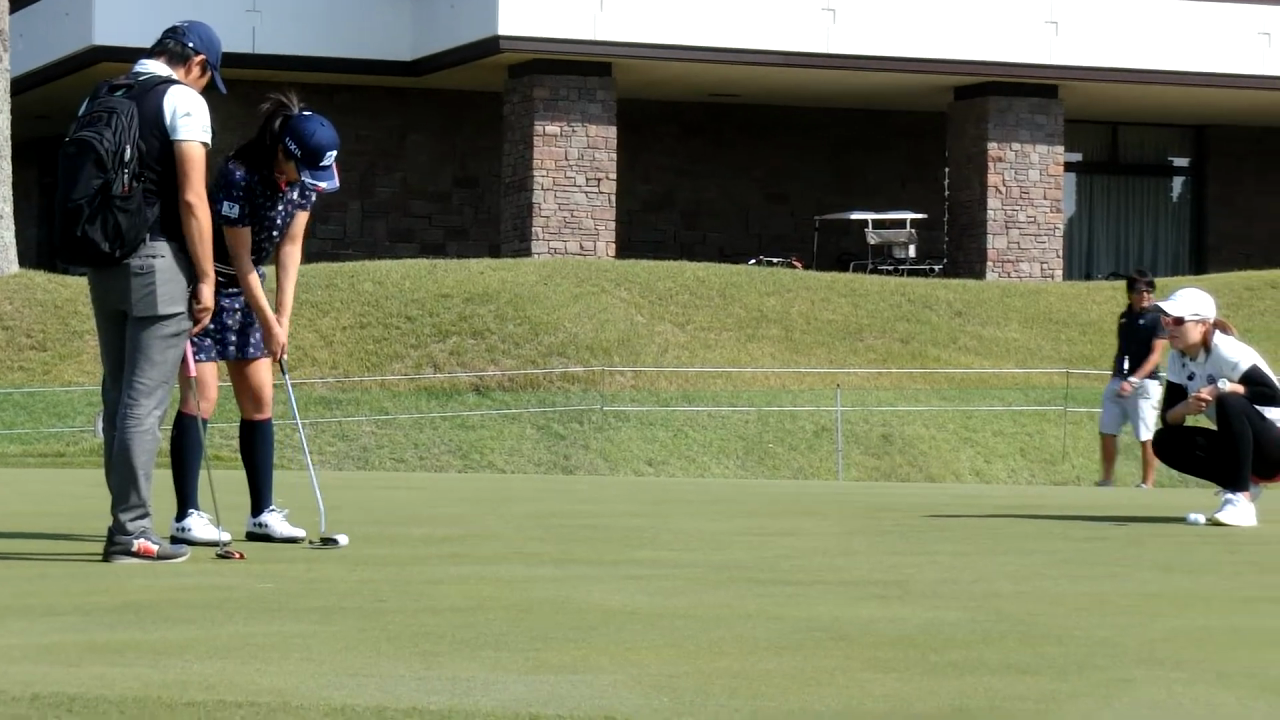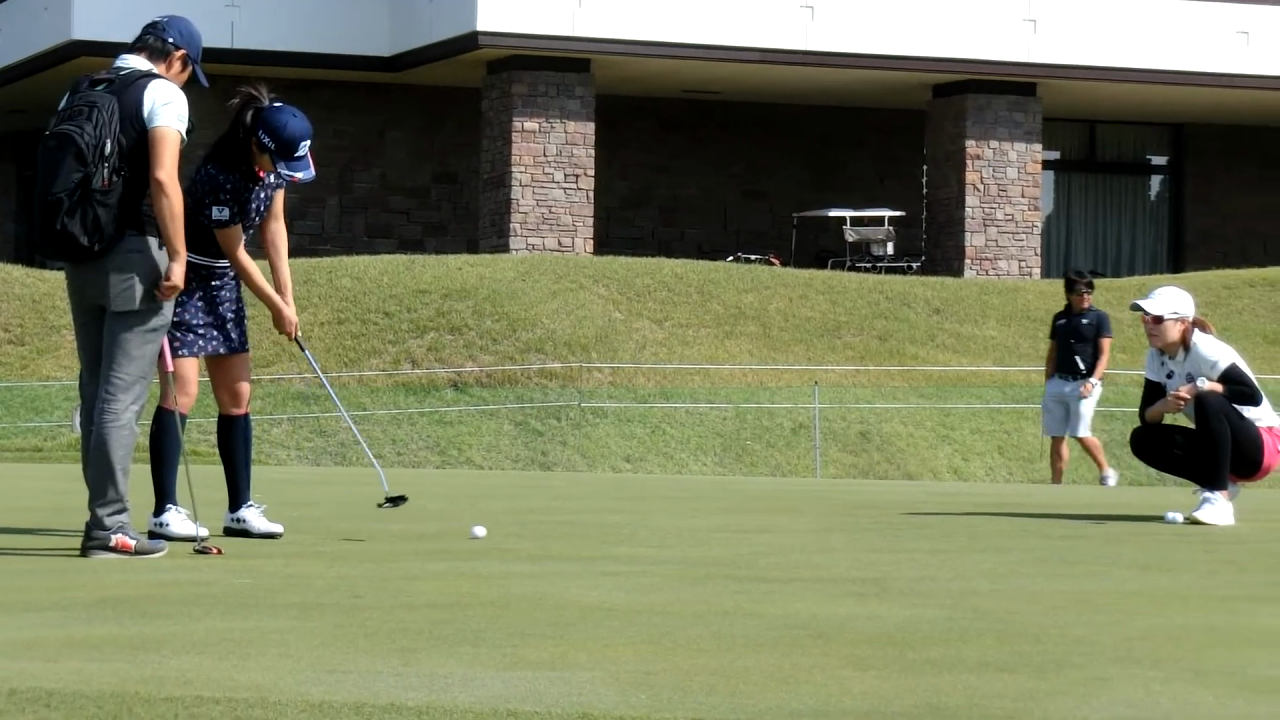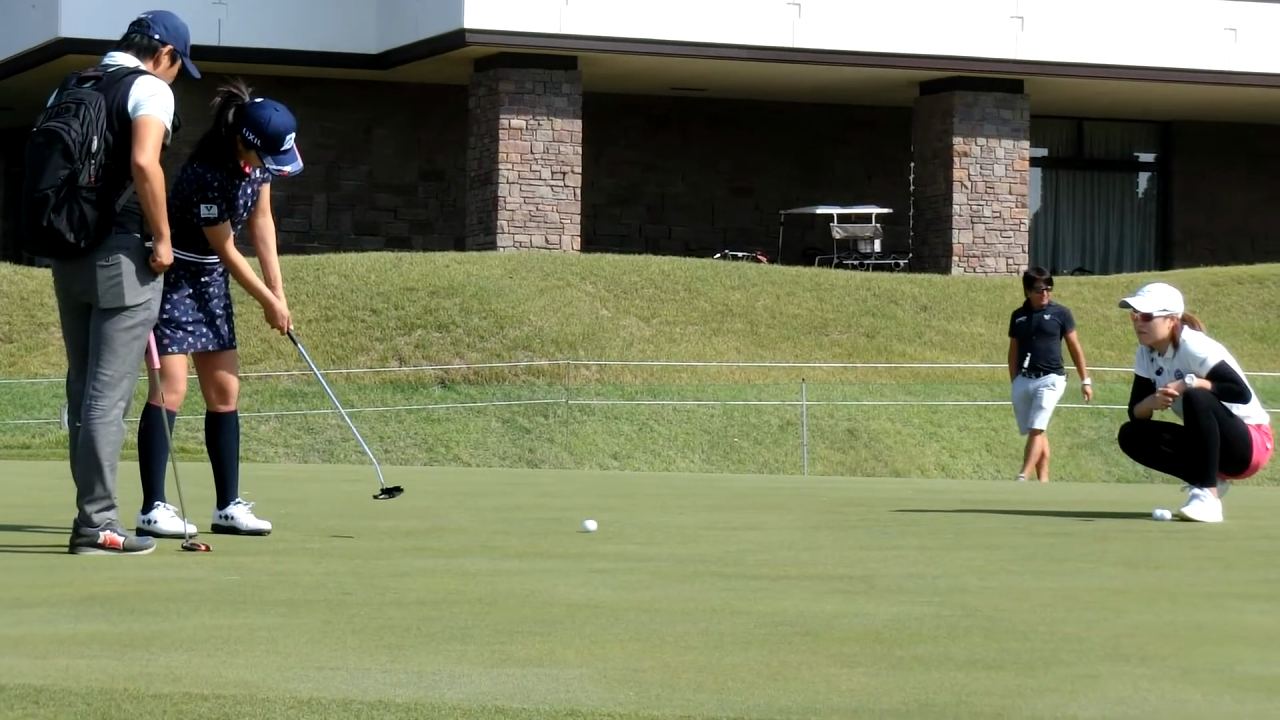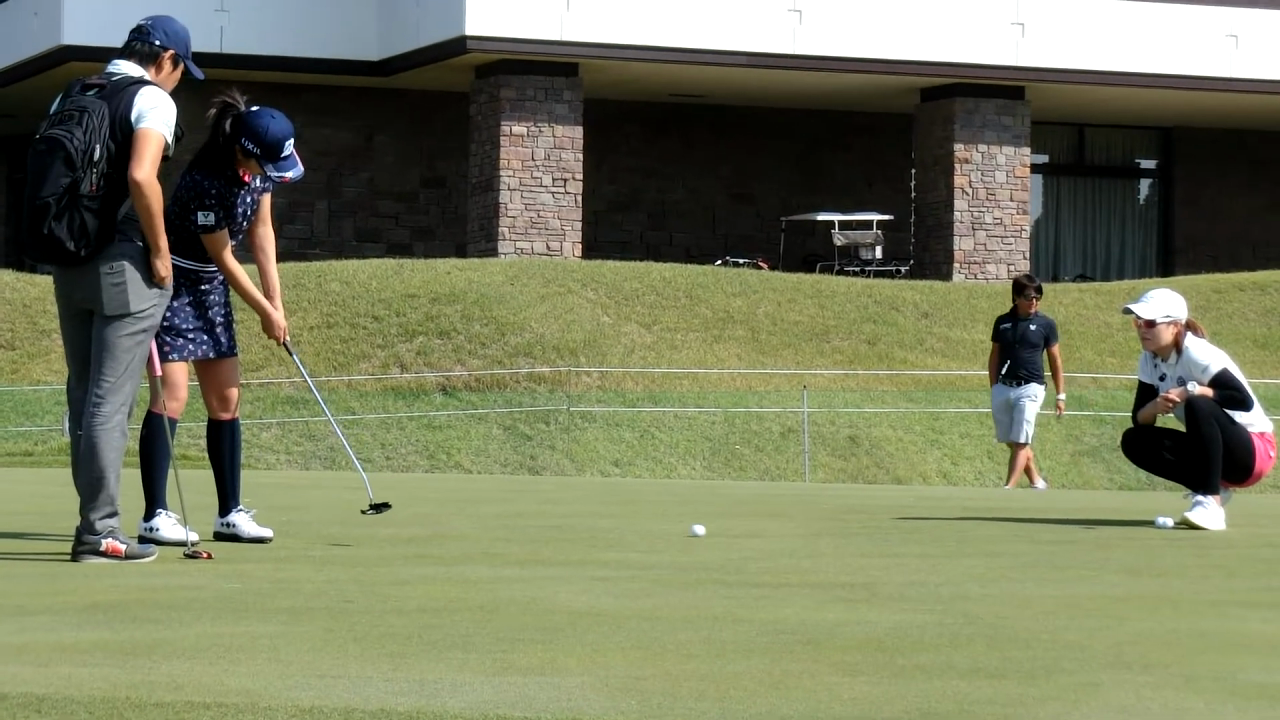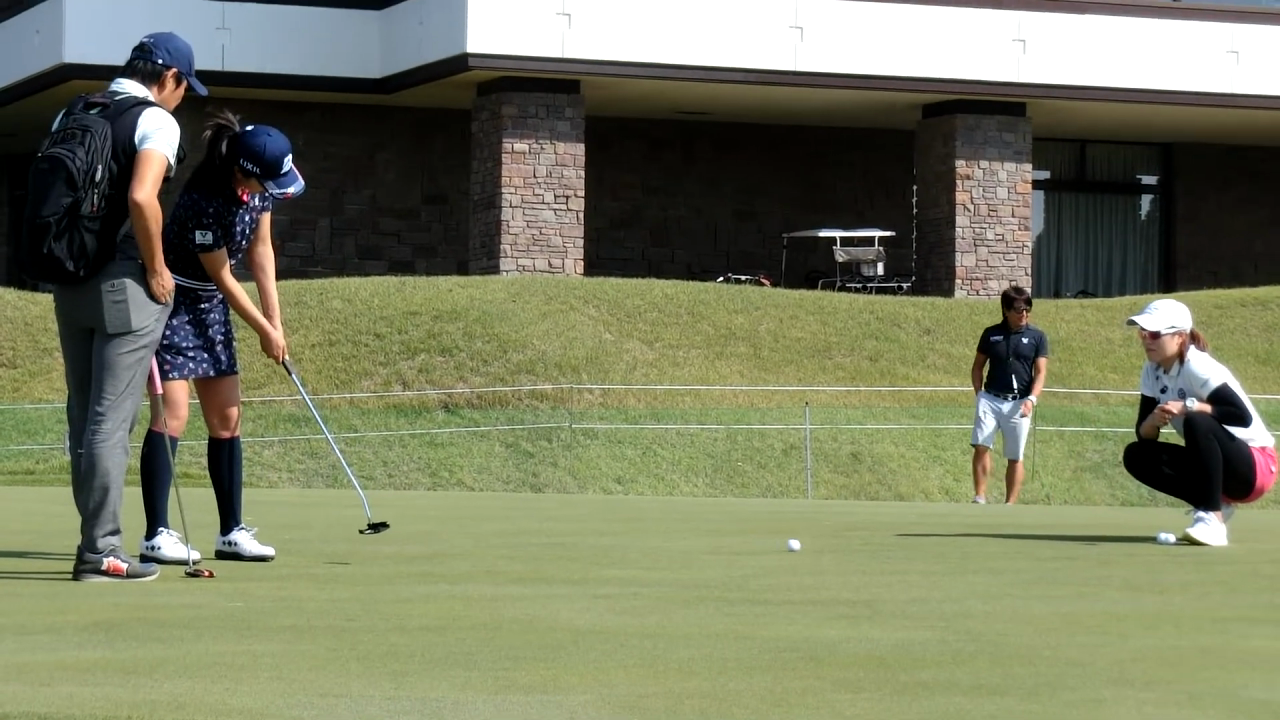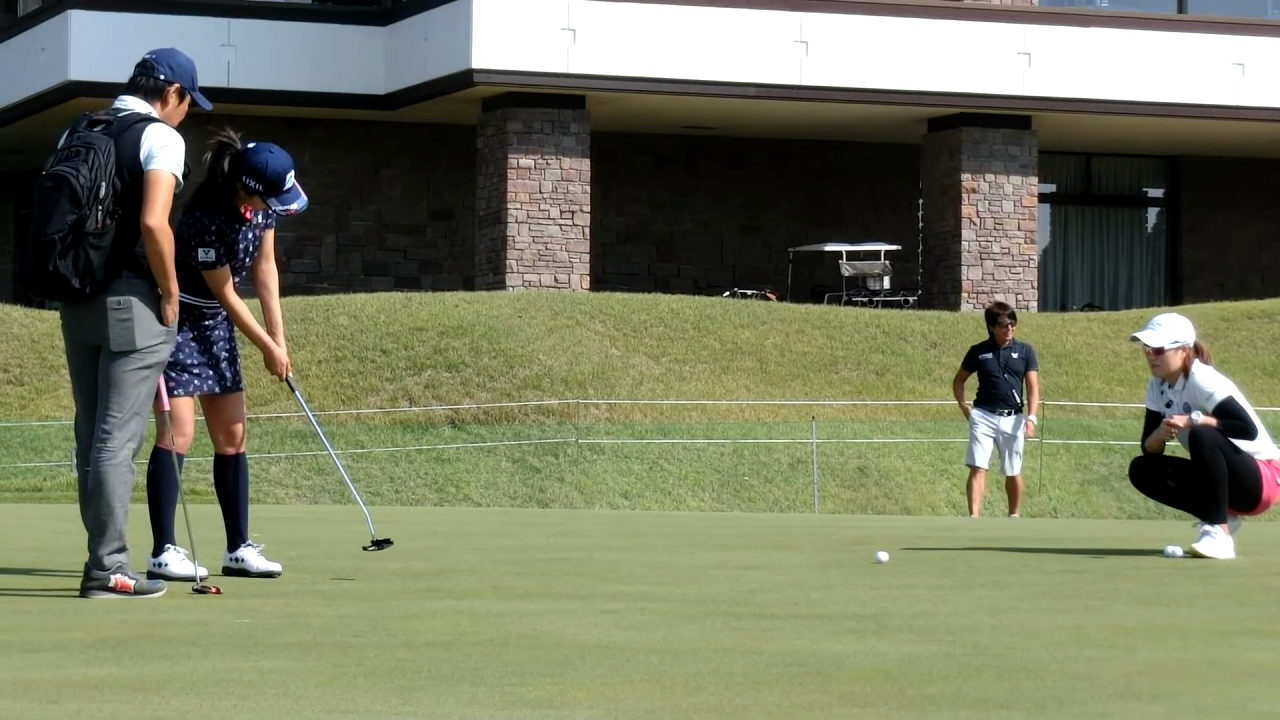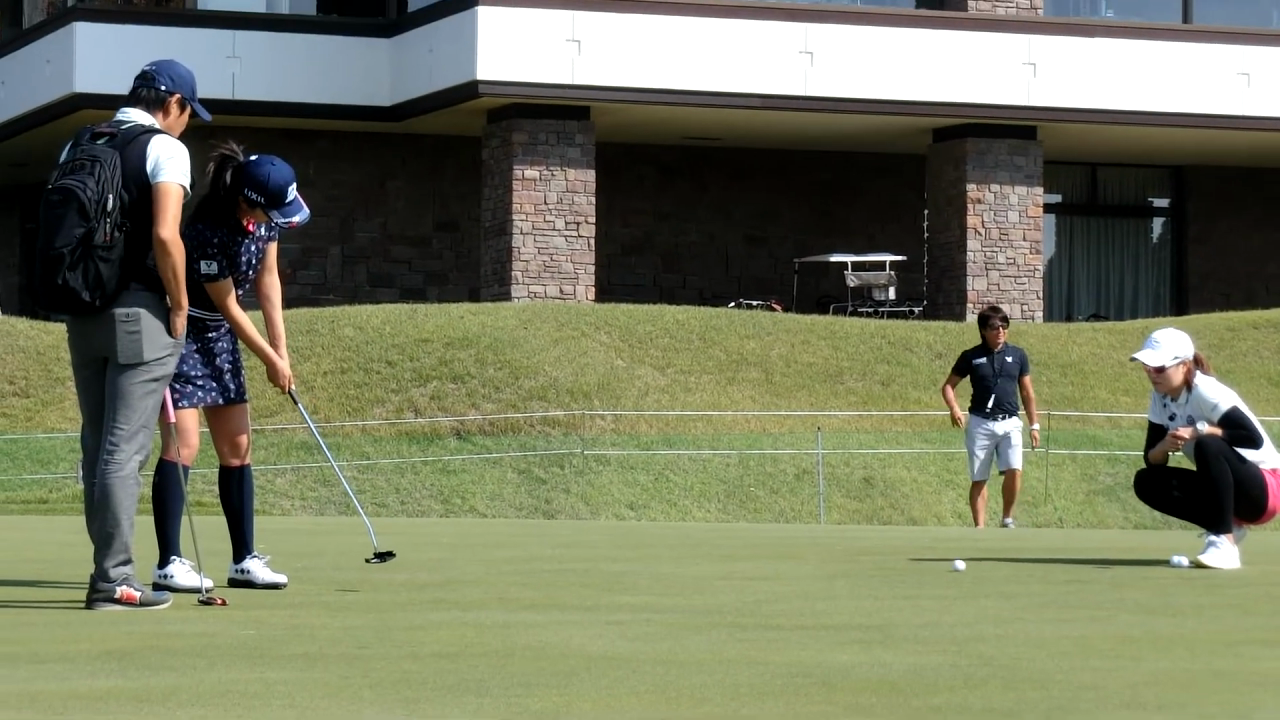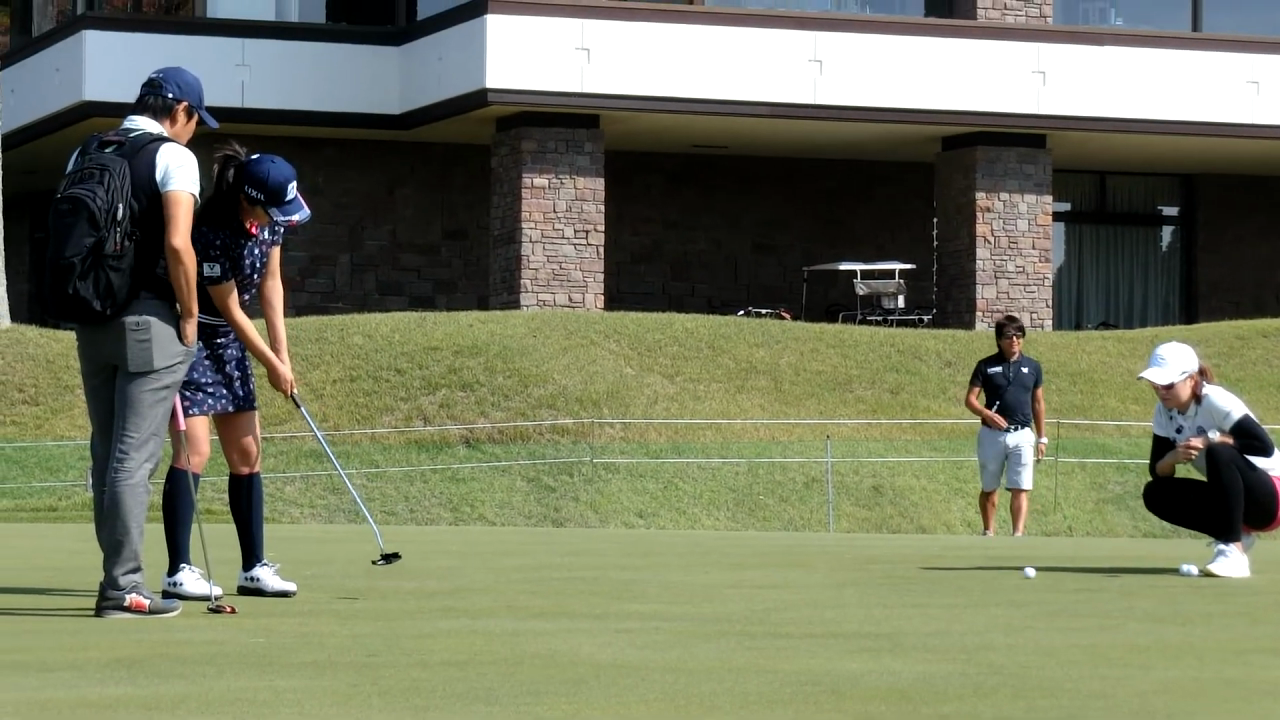
dt=0.3s
person 1, frame 1
right shoulder: (184, 99)
right elbow: (191, 198)
right wrist: (207, 279)
left hip: (105, 262)
right hip: (158, 260)
left knee: (119, 397)
right knee: (144, 401)
left ankle: (127, 521)
right ankle: (132, 532)
person 1, frame 2
left shoulder: (80, 92)
right shoulder: (163, 92)
right elbow: (163, 178)
right wrist: (177, 258)
left hip: (82, 256)
right hip: (133, 255)
left knee: (96, 392)
right knee: (122, 396)
left ankle: (103, 515)
right ankle: (109, 526)
person 1, frame 3
right shoulder: (149, 88)
right elbow: (143, 162)
right wrist: (162, 238)
left hip: (68, 253)
right hip: (120, 252)
left knee: (83, 389)
right knee: (108, 394)
left ankle: (93, 512)
right ankle: (97, 524)
person 1, frame 4
left shoulder: (71, 97)
right shoulder: (152, 98)
right elbow: (141, 177)
right wrist: (160, 251)
left hip: (70, 262)
right hip: (122, 262)
left knee: (84, 396)
right knee: (109, 401)
left ankle: (94, 520)
right ankle: (99, 531)
person 1, frame 5
left shoulder: (72, 114)
right shoulder: (156, 120)
right elbow: (140, 198)
right wrist: (157, 271)
left hip: (70, 281)
right hip: (122, 281)
left knee: (84, 415)
right knee: (110, 419)
left ankle: (96, 538)
right ankle: (100, 551)
person 1, frame 6
right shoulder: (160, 135)
right elbow: (153, 222)
right wrist: (169, 295)
left hip: (77, 299)
right hip: (130, 300)
left knee: (91, 434)
right knee: (117, 436)
left ankle: (103, 556)
right ankle: (107, 567)
person 1, frame 7
left shoulder: (79, 146)
right shoulder: (165, 147)
right elbow: (165, 235)
right wrist: (179, 307)
left hip: (83, 312)
right hip: (137, 311)
left knee: (98, 445)
right knee: (124, 448)
left ankle: (110, 568)
right ankle: (113, 579)
person 1, frame 8
left shoulder: (86, 154)
right shoulder: (173, 156)
right elbow: (177, 245)
right wrist: (189, 316)
left hip: (93, 320)
right hip: (147, 320)
left knee: (107, 453)
right knee: (133, 456)
left ankle: (117, 577)
right ankle: (122, 587)
person 2, frame 1
left shoulder: (303, 180)
right shoulder: (238, 175)
left elbow: (290, 246)
right elbow: (240, 259)
left wrist: (282, 318)
right wrist: (269, 321)
left hip: (245, 289)
left knee: (259, 400)
right knee: (201, 397)
left ankle: (263, 513)
right ankle: (186, 516)
person 2, frame 2
left shoulder: (274, 165)
right shoulder: (219, 175)
left elbow: (274, 225)
right elbow: (237, 253)
left wrist: (287, 295)
right wrist: (276, 307)
left hip: (224, 282)
right hip: (185, 279)
left knee: (237, 395)
right knee: (182, 392)
left ankle: (240, 508)
right ankle: (165, 511)
person 2, frame 3
left shoulder: (259, 158)
right shoulder: (206, 173)
left elbow: (261, 220)
right elbow: (227, 249)
left wrist: (278, 288)
right wrist: (268, 301)
left hip: (212, 278)
right hip: (174, 275)
left knee: (225, 392)
right knee: (171, 389)
left ankle: (229, 505)
right ankle: (153, 508)
person 2, frame 4
left shoulder: (260, 167)
right shoulder: (205, 181)
left elbow: (261, 229)
right elbow: (224, 257)
left wrist: (277, 300)
right wrist: (265, 311)
left hip: (212, 287)
right hip: (174, 284)
left knee: (226, 400)
right knee: (172, 397)
left ankle: (230, 513)
right ankle: (154, 516)
person 2, frame 5
left shoulder: (260, 187)
right shoulder: (204, 199)
left elbow: (261, 249)
right elbow: (223, 276)
left wrist: (276, 319)
right wrist: (265, 332)
left hip: (212, 305)
right hip: (174, 302)
left knee: (227, 418)
right knee: (173, 415)
left ankle: (232, 532)
right ankle: (156, 534)
person 2, frame 6
left shoulder: (263, 202)
right shoulder: (206, 217)
left elbow: (264, 265)
right elbow: (226, 293)
left wrist: (279, 336)
right wrist: (268, 348)
left hip: (216, 323)
right hip: (178, 319)
left knee: (232, 435)
right knee: (178, 432)
left ankle: (239, 548)
right ankle: (164, 551)
person 2, frame 7
left shoulder: (266, 215)
right shoulder: (209, 229)
left elbow: (268, 278)
right elbow: (229, 305)
left wrist: (281, 348)
right wrist: (271, 360)
left hip: (219, 334)
right hip: (182, 331)
left knee: (237, 446)
right knee: (183, 444)
left ankle: (244, 560)
right ankle: (169, 563)
person 2, frame 8
left shoulder: (269, 219)
right shoulder: (212, 231)
left elbow: (270, 283)
right elbow: (231, 310)
left wrist: (283, 353)
right wrist: (272, 365)
left hip: (228, 341)
right hip: (190, 339)
left knee: (248, 453)
right knee: (195, 451)
left ankle: (254, 567)
right ankle: (179, 570)
person 3, frame 1
left shoulder: (1227, 351)
right shoulder: (1177, 359)
right elbow: (1167, 419)
left wrist: (1221, 387)
right wrist: (1184, 407)
right hip: (1240, 449)
left knee: (1230, 403)
right knee: (1165, 441)
left ankle: (1241, 500)
right ankle: (1244, 485)
person 3, frame 2
left shoulder: (1206, 350)
right shoulder: (1156, 357)
left elbow: (1254, 395)
right elbow: (1146, 417)
left wrist: (1200, 386)
right wrist: (1163, 406)
right hip: (1221, 446)
left knee: (1209, 401)
right knee: (1142, 439)
left ankle: (1220, 500)
right ankle: (1223, 484)
person 3, frame 3
left shoulder: (1195, 347)
right shoulder: (1145, 353)
left elbow: (1242, 393)
right elbow: (1135, 413)
left wrist: (1188, 382)
right wrist: (1151, 402)
right hip: (1209, 444)
left knee: (1197, 397)
right knee: (1131, 435)
left ankle: (1208, 496)
right ankle: (1209, 482)
person 3, frame 4
left shoulder: (1197, 353)
right shoulder: (1149, 359)
left elbow: (1245, 401)
right elbow: (1139, 419)
left wrist: (1190, 389)
right wrist: (1154, 407)
right hip: (1213, 450)
left knee: (1198, 405)
right knee: (1133, 441)
left ankle: (1211, 504)
right ankle: (1212, 489)
person 3, frame 5
left shoulder: (1198, 367)
right shoulder: (1152, 371)
left elbow: (1242, 417)
right elbow: (1144, 435)
left wrist: (1188, 405)
right wrist: (1153, 419)
right hip: (1215, 466)
left knee: (1197, 422)
right knee: (1136, 455)
left ankle: (1213, 520)
right ankle: (1216, 504)
person 3, frame 6
left shoulder: (1202, 380)
right shoulder: (1157, 385)
left elbow: (1248, 429)
right elbow: (1149, 450)
left wrist: (1193, 419)
right wrist: (1159, 434)
right hip: (1219, 477)
left knee: (1203, 435)
right knee: (1141, 470)
left ankle: (1219, 533)
right ankle: (1221, 518)
person 3, frame 7
left shoulder: (1205, 391)
right shoulder: (1160, 398)
left elbow: (1254, 438)
right elbow: (1151, 460)
left wrist: (1199, 429)
right wrist: (1163, 446)
right hip: (1226, 490)
left knee: (1208, 445)
right knee: (1146, 481)
left ankle: (1225, 543)
right ankle: (1227, 527)
person 3, frame 8
left shoulder: (1216, 401)
right shoulder: (1164, 411)
right elbow: (1157, 472)
left wrist: (1211, 438)
right wrist: (1173, 457)
right hip: (1230, 500)
left knee: (1219, 452)
right knee: (1155, 493)
left ankle: (1234, 553)
right ankle: (1236, 535)
person 4, frame 1
left shoulder: (1157, 318)
right shoulder: (1124, 317)
left elbow: (1156, 355)
left wrist: (1133, 381)
right wrist: (1115, 378)
left hip: (1145, 384)
right hip: (1119, 383)
left knee: (1145, 437)
right knee: (1107, 433)
left ankle: (1146, 485)
right ankle: (1106, 481)
person 4, frame 2
left shoulder: (1099, 317)
right shoulder: (1059, 319)
left elbow: (1104, 354)
left wrist: (1092, 381)
right wrist: (1048, 383)
left hip: (1084, 384)
right hip: (1058, 383)
left knee: (1081, 434)
right knee: (1057, 437)
left ankle: (1107, 472)
right ankle: (1056, 485)
person 4, frame 3
left shoulder: (1061, 313)
right shoulder: (1018, 316)
left elbow: (1075, 348)
left wrist: (1085, 380)
right wrist: (1014, 381)
left hip: (1050, 380)
right hip: (1023, 381)
left knee: (1036, 429)
right knee: (1036, 432)
left ankle: (1023, 478)
right ankle: (1043, 482)
person 4, frame 4
left shoulder: (1046, 324)
right shoulder: (1002, 322)
left elbow: (1055, 361)
right elbow: (994, 357)
left wrist: (1060, 394)
right wrist: (993, 387)
left hip: (1030, 389)
right hip: (1003, 388)
left knee: (1020, 442)
right knee: (1011, 442)
left ankle: (1008, 489)
right ankle: (1037, 482)
person 4, frame 5
left shoulder: (1037, 337)
right shoulder: (990, 334)
left elbow: (1040, 373)
right elbow: (977, 367)
left wrist: (1031, 400)
right wrist: (979, 394)
left hip: (1018, 404)
right hip: (990, 400)
left knee: (1015, 458)
right knee: (981, 449)
left ankle: (1009, 506)
right ankle: (979, 498)
person 4, frame 6
left shoulder: (1025, 351)
right shoulder: (978, 352)
left elbow: (1033, 388)
right elbow: (959, 380)
left wrist: (1031, 417)
right wrist: (963, 406)
left hip: (1012, 419)
right hip: (983, 416)
left knee: (1013, 473)
right knee: (977, 469)
left ankle: (1014, 516)
right ankle: (974, 517)
person 4, frame 7
left shoulder: (1018, 355)
right shoulder: (970, 356)
left elbow: (1027, 392)
right elbow: (948, 386)
left wrist: (1034, 424)
right wrist: (954, 408)
left hip: (1009, 423)
right hip: (979, 425)
left knee: (1013, 471)
right knee: (979, 479)
left ankle: (1007, 519)
right ankle: (979, 528)
person 4, frame 8
left shoulder: (1033, 367)
right shoulder: (985, 365)
left elbow: (1038, 404)
right elbow: (970, 399)
left wrist: (1042, 438)
right wrist: (987, 414)
left hip: (1023, 436)
right hip: (992, 434)
left knee: (1021, 489)
right knee: (989, 489)
left ankle: (1017, 535)
right ankle: (988, 533)
